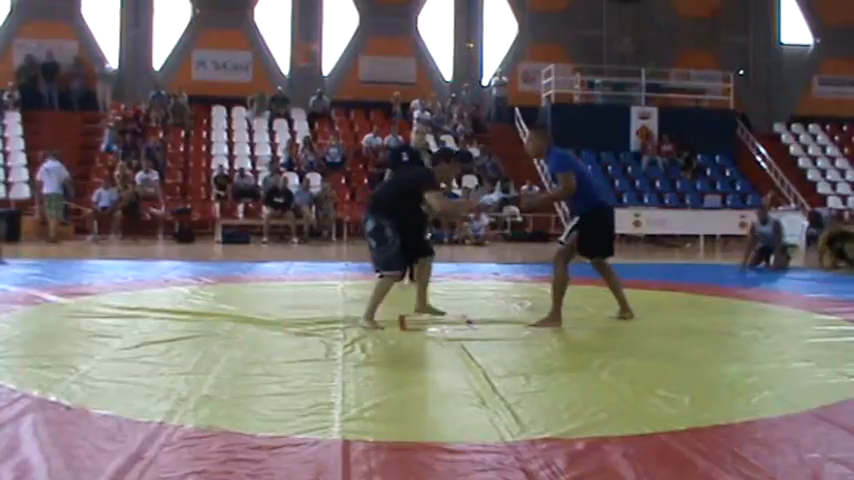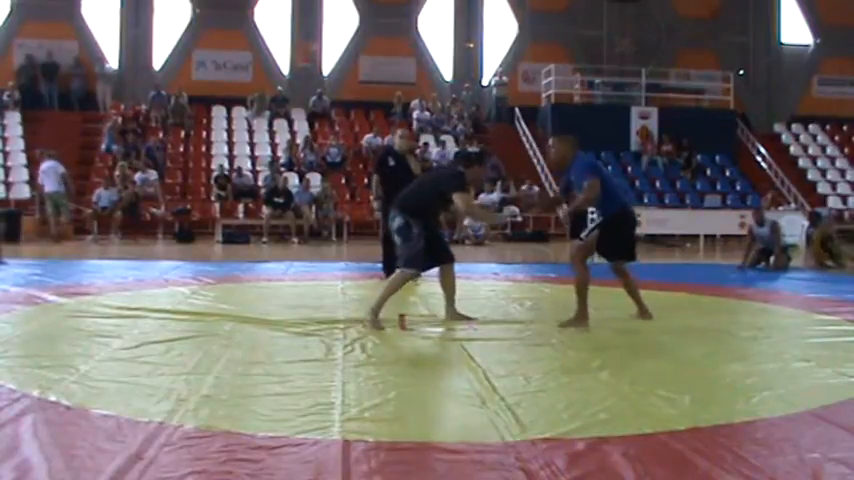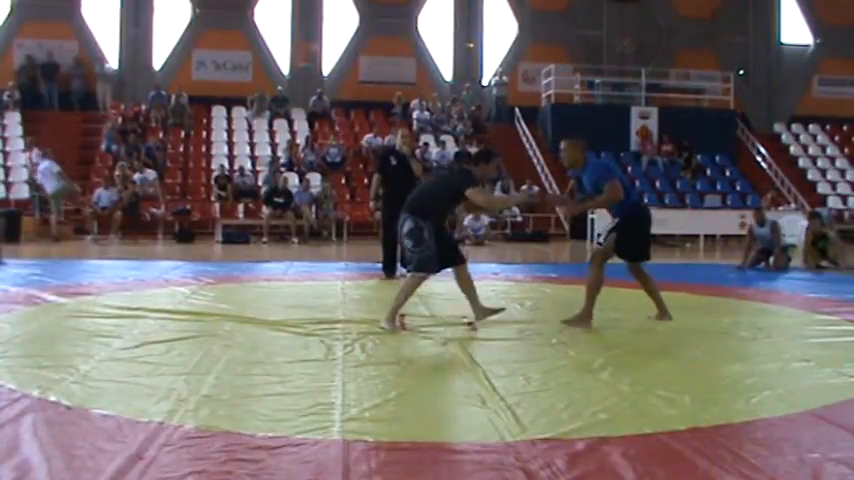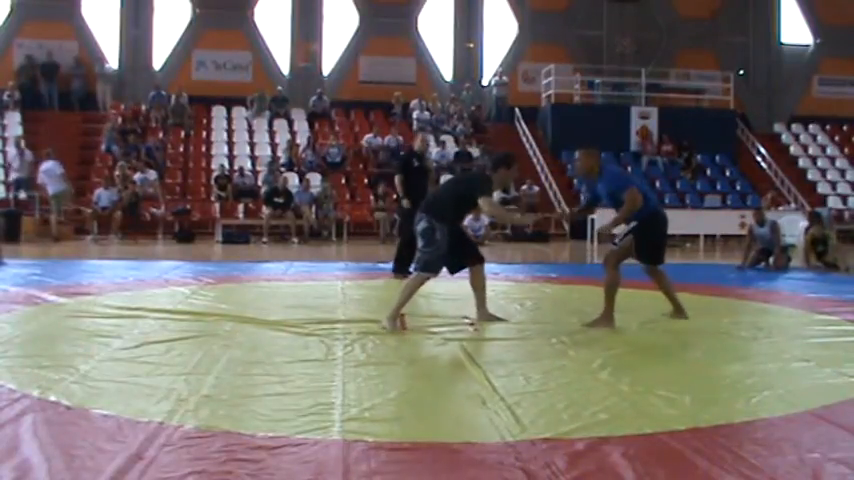
dt=0.5s
person 1, frame 1
left shoulder: (557, 158)
right shoulder: (561, 157)
left elbow: (568, 187)
right elbow: (564, 191)
left wrist: (540, 199)
right wrist: (537, 199)
left hip: (591, 215)
right hip: (601, 211)
left knee: (561, 259)
right knee: (599, 262)
left ankle: (555, 316)
right ankle: (625, 308)
person 1, frame 2
left shoulder: (581, 165)
right shoulder: (571, 171)
left elbow: (593, 192)
right elbow: (567, 197)
left wrist: (570, 210)
left hip: (613, 218)
right hip: (619, 217)
left knee: (578, 256)
right knee: (617, 266)
left ankle: (582, 315)
right ankle: (643, 310)
person 1, frame 3
left shoulder: (597, 167)
right shoulder: (584, 173)
left elbow: (616, 195)
right elbow: (595, 199)
left wrist: (583, 206)
right wrist: (566, 202)
left hip: (631, 217)
right hip: (636, 216)
left knee: (597, 259)
right knee: (635, 267)
left ankle: (586, 315)
right ankle: (662, 310)
person 1, frame 4
left shoulder: (612, 175)
right shoulder: (594, 183)
left elbow: (635, 201)
right elbow: (587, 208)
left wrist: (612, 224)
right wrist: (569, 215)
left hip: (647, 221)
right hip: (653, 220)
left knee: (611, 260)
right knee: (651, 267)
left ankle: (607, 316)
right ankle: (678, 309)
person 2, frame 1
left shoulder: (426, 177)
right shoulder: (426, 177)
left elbow: (437, 208)
right elbow: (440, 205)
left wrist: (460, 214)
right wrist: (468, 203)
left hip: (397, 218)
right hip: (380, 219)
left knee: (424, 255)
right knee: (393, 271)
left ankle: (421, 303)
right ankle: (367, 317)
person 2, frame 2
left shoulder: (453, 177)
right shoulder: (455, 178)
left elbow: (461, 207)
right elbow: (465, 208)
right wrist: (494, 218)
left hip: (423, 218)
right hip: (405, 217)
left knee: (446, 260)
right knee: (410, 269)
left ankle: (451, 311)
right ankle: (373, 312)
person 2, frame 3
left shoulder: (462, 177)
right shoulder: (464, 176)
left elbow: (485, 204)
right elbow: (483, 201)
right wrist: (519, 198)
left hip: (431, 220)
right hip: (416, 220)
left knee: (458, 262)
right knee: (421, 271)
left ankle: (478, 309)
right ankle: (390, 317)
person 2, frame 4
left shoulder: (481, 181)
right shoulder: (482, 181)
right elbow: (490, 209)
right wrist: (521, 220)
left hip: (448, 221)
right hip: (432, 220)
left knee: (475, 261)
right knee: (426, 272)
left ankle: (482, 313)
right ankle: (392, 317)
person 3, frame 1
left shoulder: (427, 153)
right shoulder: (400, 151)
left elbow: (433, 169)
right elbow: (390, 172)
left wrist: (423, 151)
right wrist: (387, 194)
left hip: (420, 200)
right hip: (401, 199)
left knee: (417, 236)
right knee: (400, 235)
left ankle: (414, 272)
right ankle: (399, 270)
person 3, frame 2
left shoulder: (411, 156)
right shoulder: (385, 155)
left elbow: (417, 171)
right elbow: (376, 177)
left wrist: (408, 153)
right wrist: (376, 198)
right hip: (390, 201)
right knee: (389, 235)
right ankle: (389, 269)
person 3, frame 3
left shoulder: (411, 156)
right shoulder: (387, 154)
left elbow: (418, 172)
right elbow: (377, 176)
left wrist: (409, 156)
right wrist: (373, 198)
right hip: (390, 200)
right knee: (389, 235)
right ankle: (389, 268)
person 3, frame 4
left shoulder: (423, 159)
right shoulder: (407, 157)
left elbow: (427, 179)
right elbow: (398, 178)
left wrist: (428, 168)
right wrist: (403, 198)
left hip: (420, 202)
right hip: (409, 202)
left knee: (414, 236)
right knee: (407, 235)
left ankle: (403, 267)
right ankle: (399, 268)
